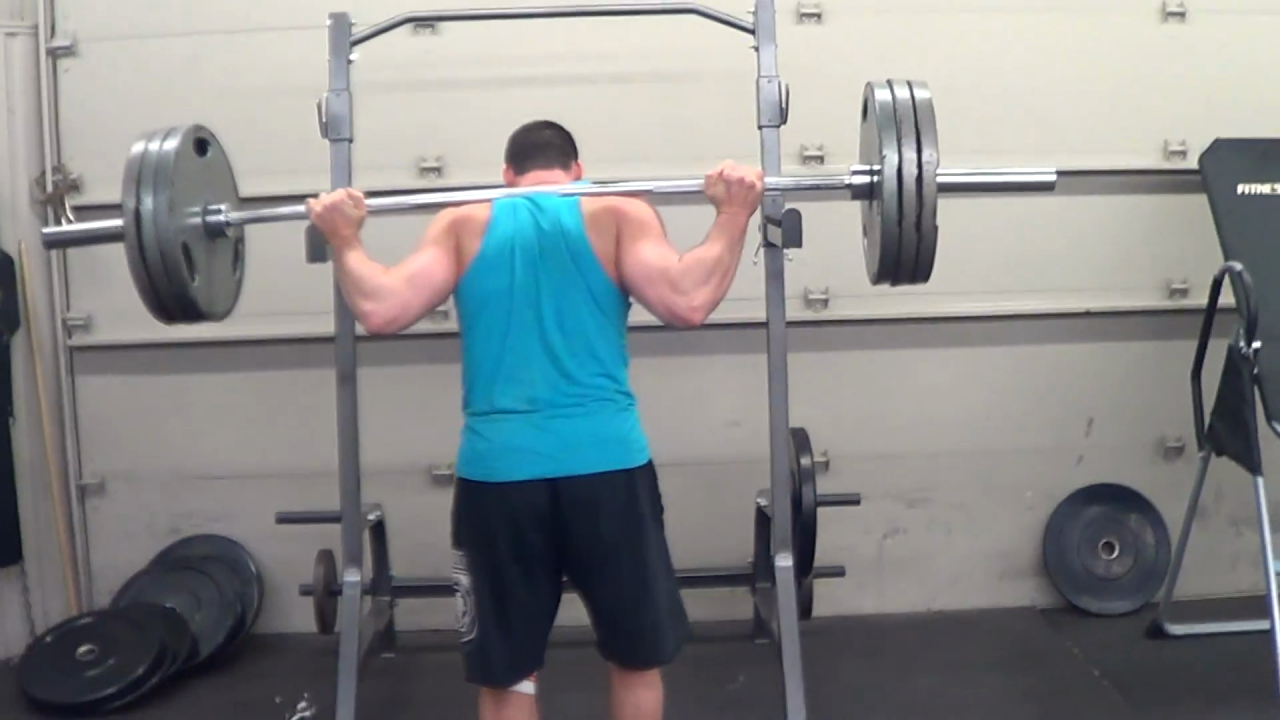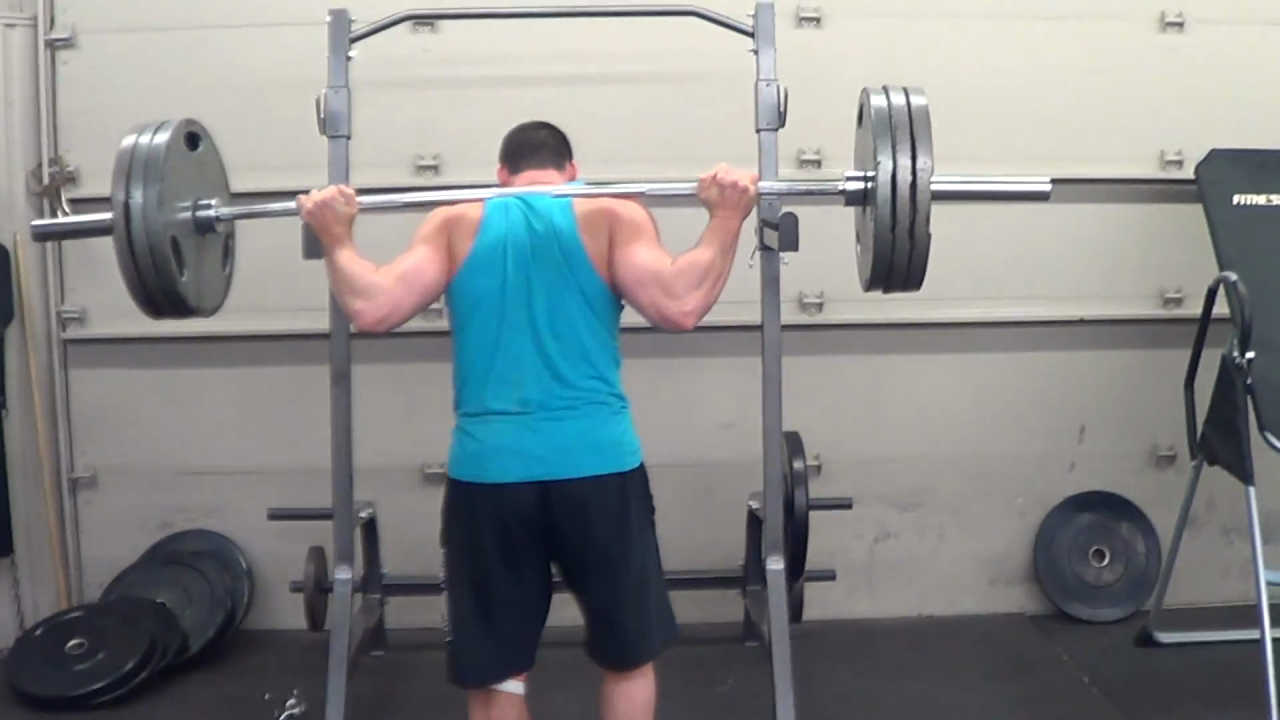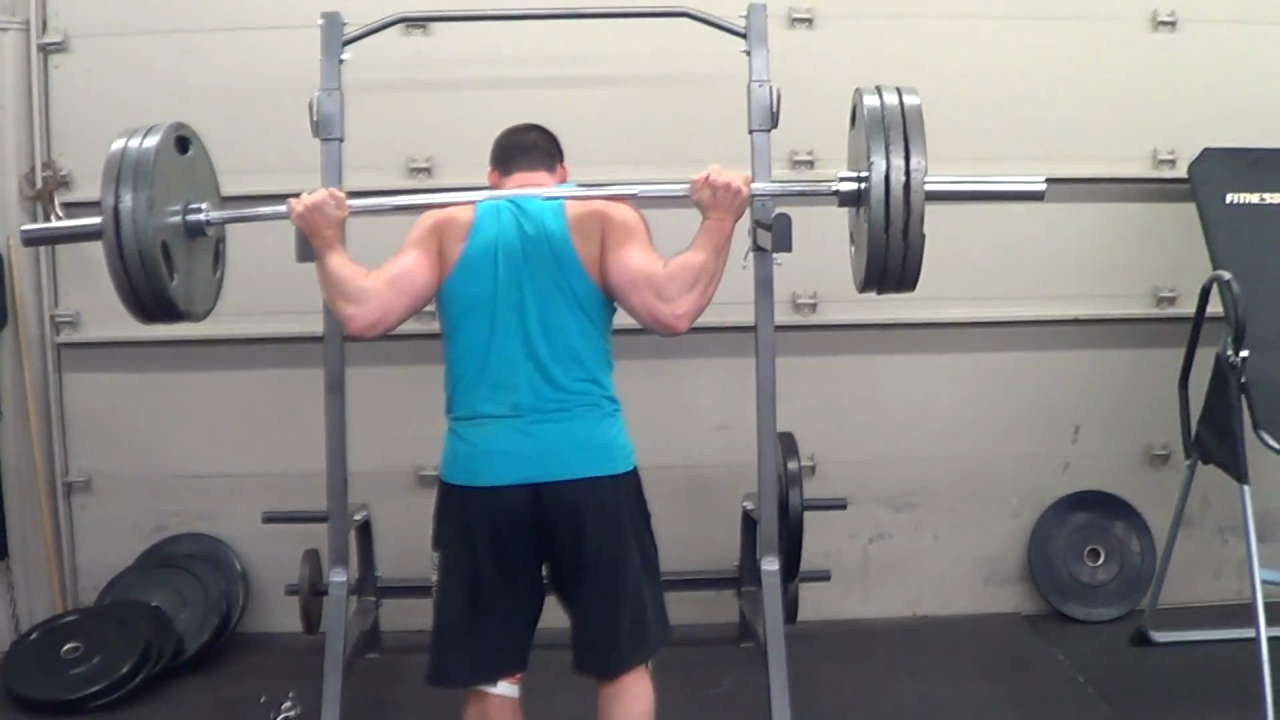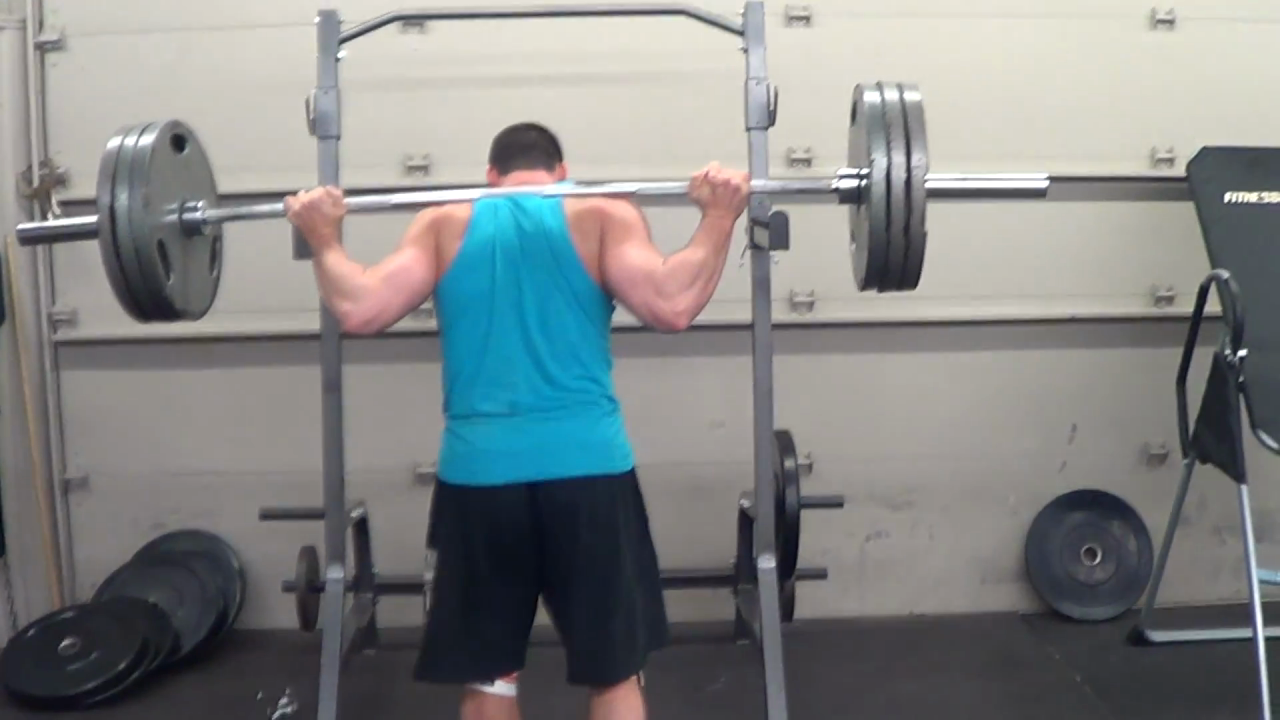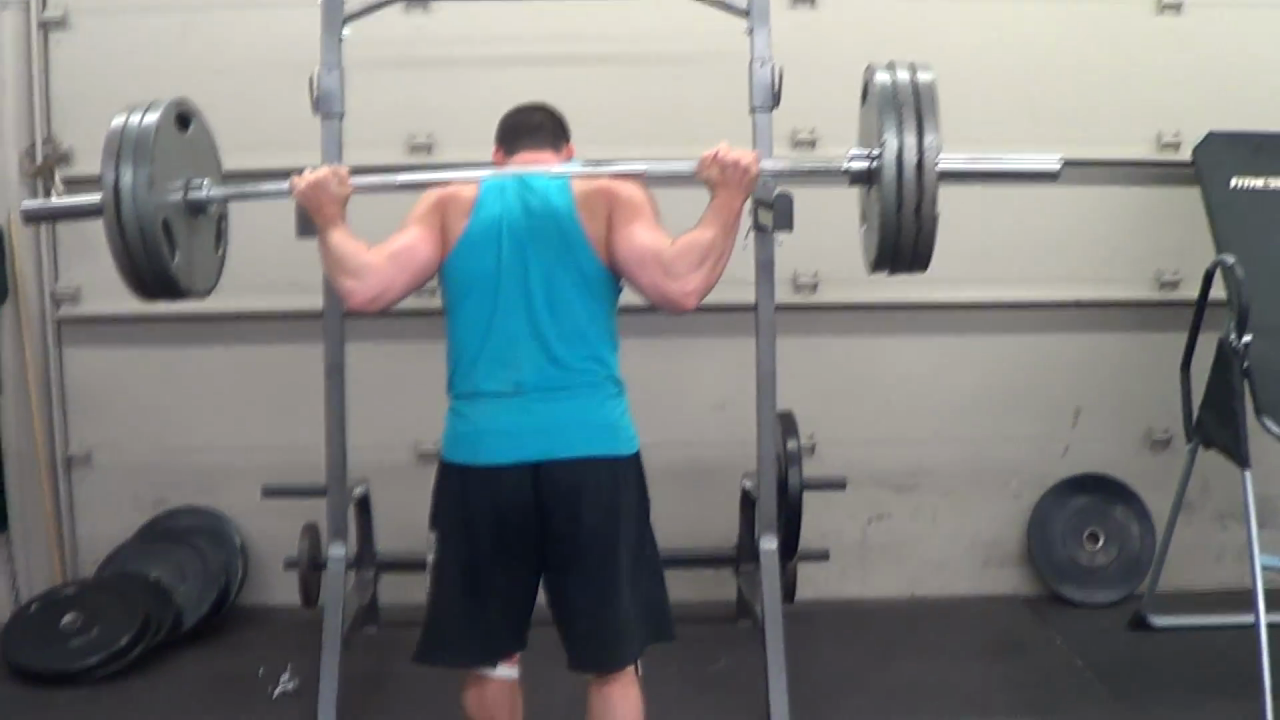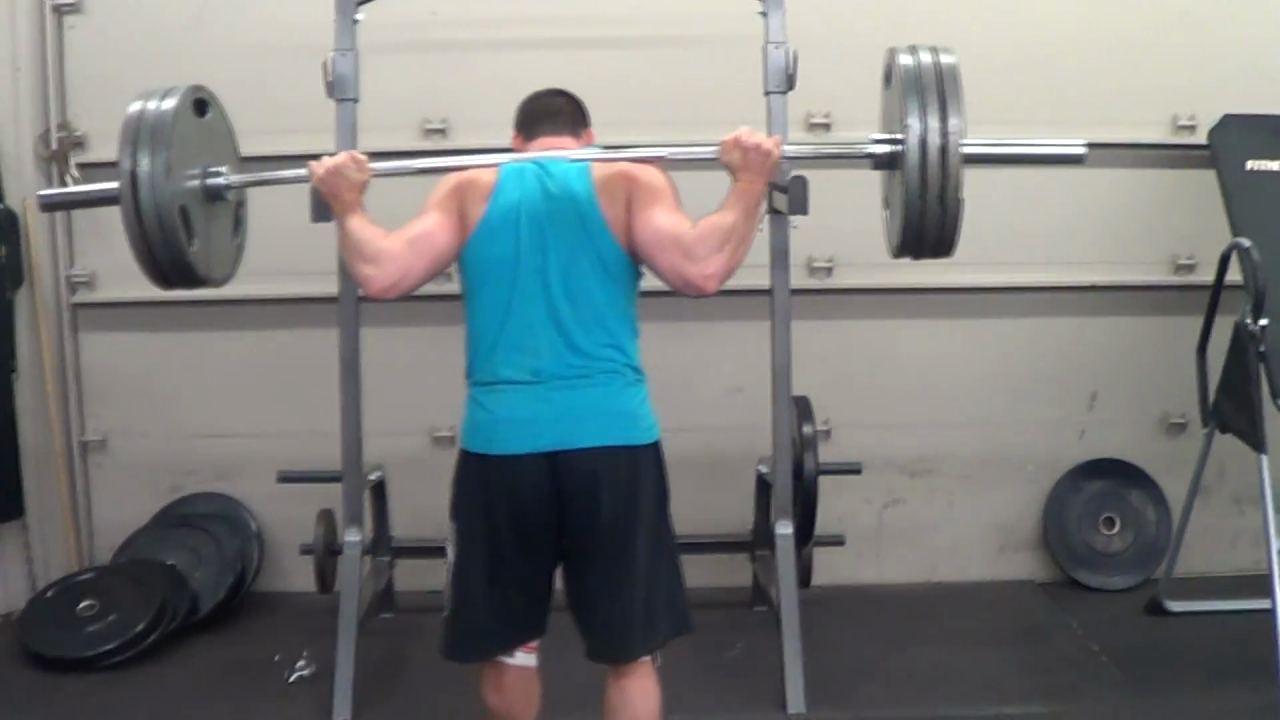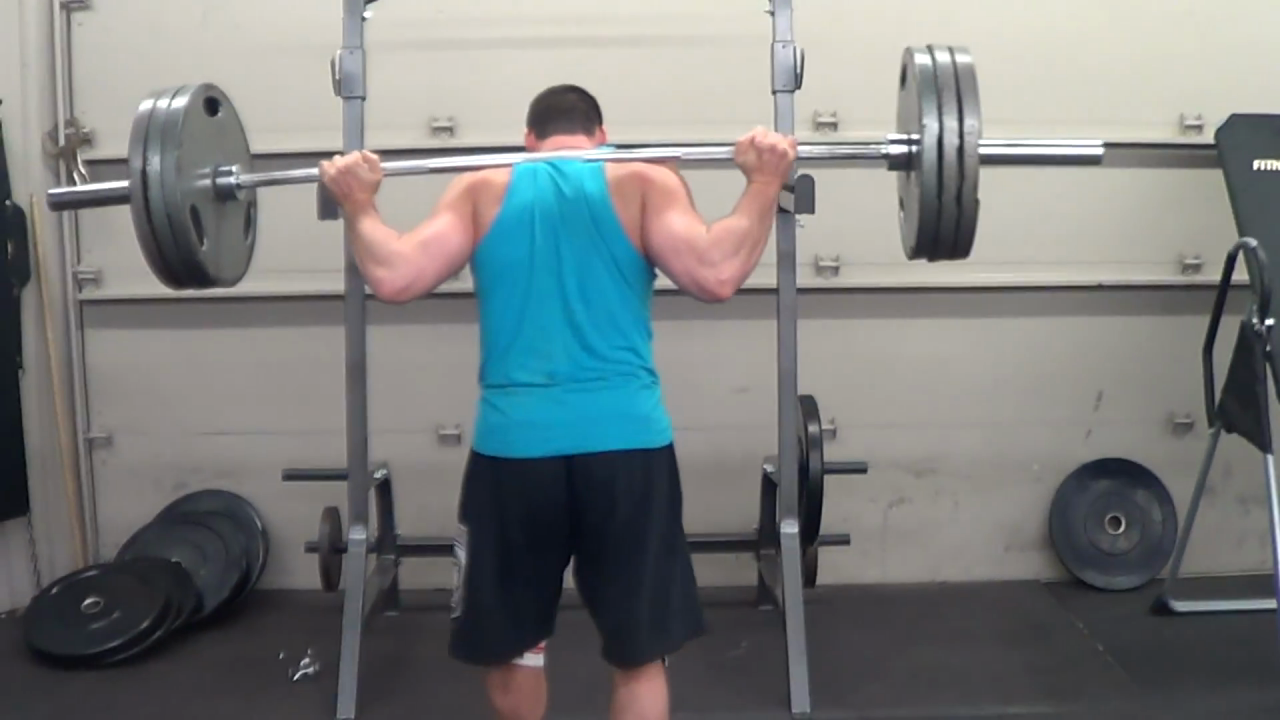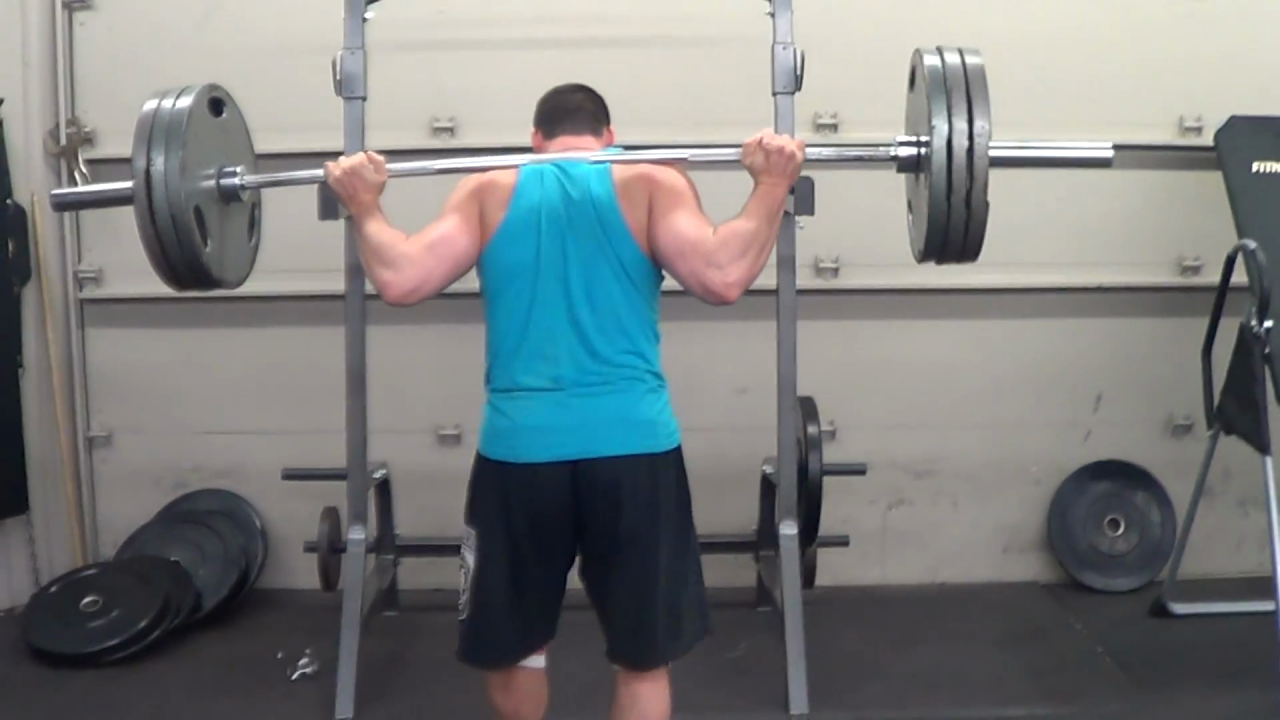
dt=0.1s
person 1, frame 1
left shoulder: (463, 225)
right shoulder: (619, 215)
left elbow: (381, 311)
right elbow: (688, 303)
left wrist: (345, 238)
right wrist: (733, 214)
left hip: (499, 470)
right hip: (606, 464)
left knee: (507, 672)
right knee: (640, 653)
person 1, frame 2
left shoulder: (455, 224)
right shoulder: (613, 217)
left elbow: (372, 309)
right elbow: (679, 308)
left wrist: (336, 235)
right wrist: (726, 218)
left hip: (490, 472)
right hip: (598, 467)
right knee: (628, 654)
person 1, frame 3
left shoulder: (446, 228)
right shoulder: (604, 219)
left elbow: (363, 314)
right elbow: (672, 310)
left wrist: (327, 240)
right wrist: (719, 221)
left hip: (482, 475)
right hip: (591, 470)
right knee: (623, 660)
person 1, frame 4
left shoulder: (443, 225)
right shoulder: (604, 217)
left elbow: (359, 311)
right elbow: (672, 307)
left wrist: (324, 237)
right wrist: (718, 218)
left hip: (479, 474)
right hip: (589, 469)
right knee: (616, 671)
person 1, frame 5
left shoulder: (450, 204)
right shoulder: (609, 197)
left elbow: (364, 290)
right elbow: (680, 287)
left wrist: (329, 217)
right wrist: (728, 198)
left hip: (482, 454)
right hip: (593, 450)
left knee: (489, 653)
right knee: (612, 658)
person 1, frame 6
left shoulder: (468, 190)
right shoulder: (629, 181)
left elbow: (383, 276)
right elbow: (700, 271)
left wrist: (347, 203)
right wrist: (749, 182)
left hip: (501, 443)
right hip: (613, 439)
left knee: (507, 643)
right knee: (630, 649)
person 1, frame 7
left shoulder: (481, 190)
right shoulder: (644, 182)
left elbow: (395, 279)
right elbow: (716, 275)
left wrist: (358, 203)
right wrist: (764, 183)
left hip: (512, 444)
right hip: (626, 441)
left knee: (509, 640)
right knee: (639, 652)
person 1, frame 8
left shoulder: (488, 191)
right shoulder: (651, 184)
left elbow: (401, 281)
right elbow: (723, 278)
left wrist: (364, 204)
right wrist: (772, 184)
left hip: (519, 448)
right hip: (633, 446)
left knee: (512, 643)
right knee: (644, 654)
